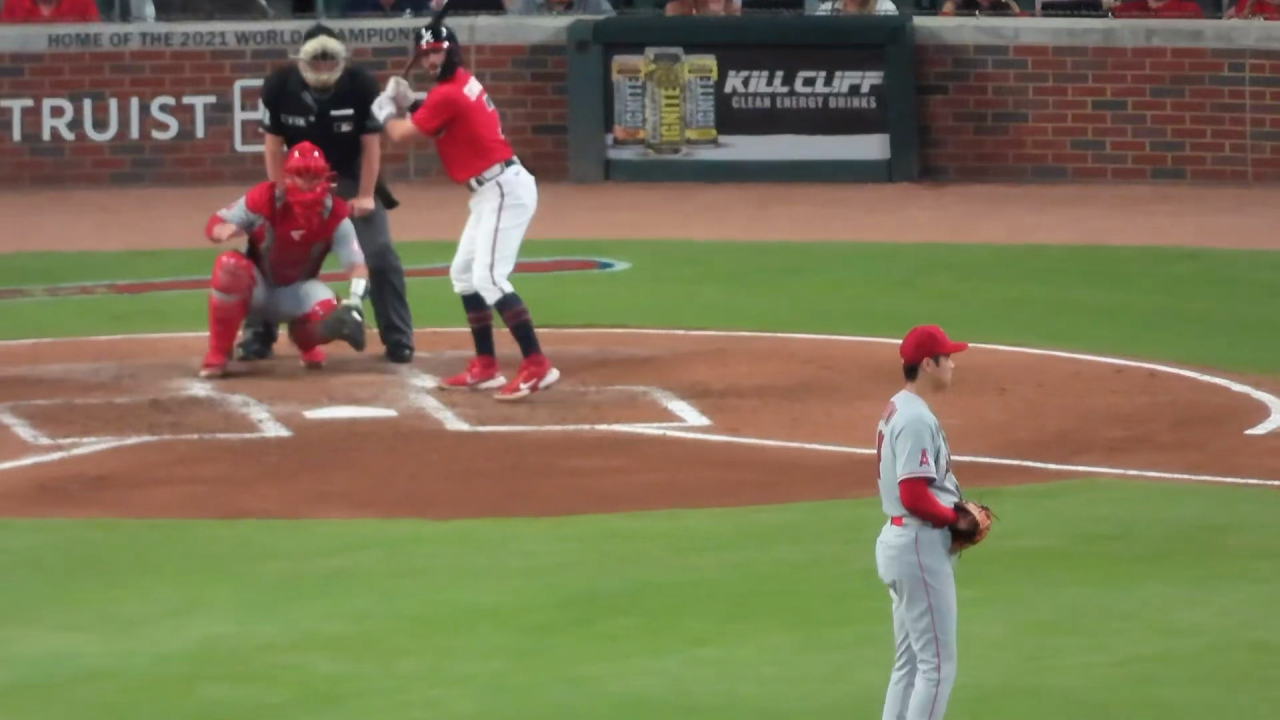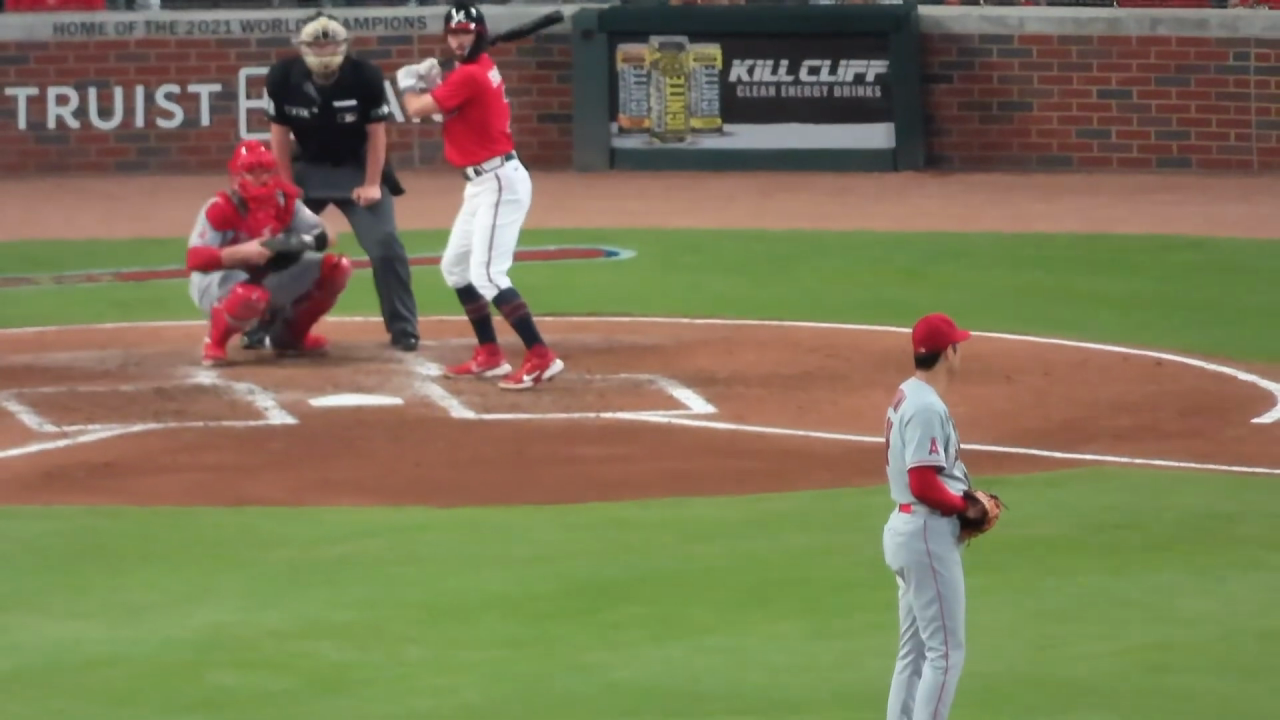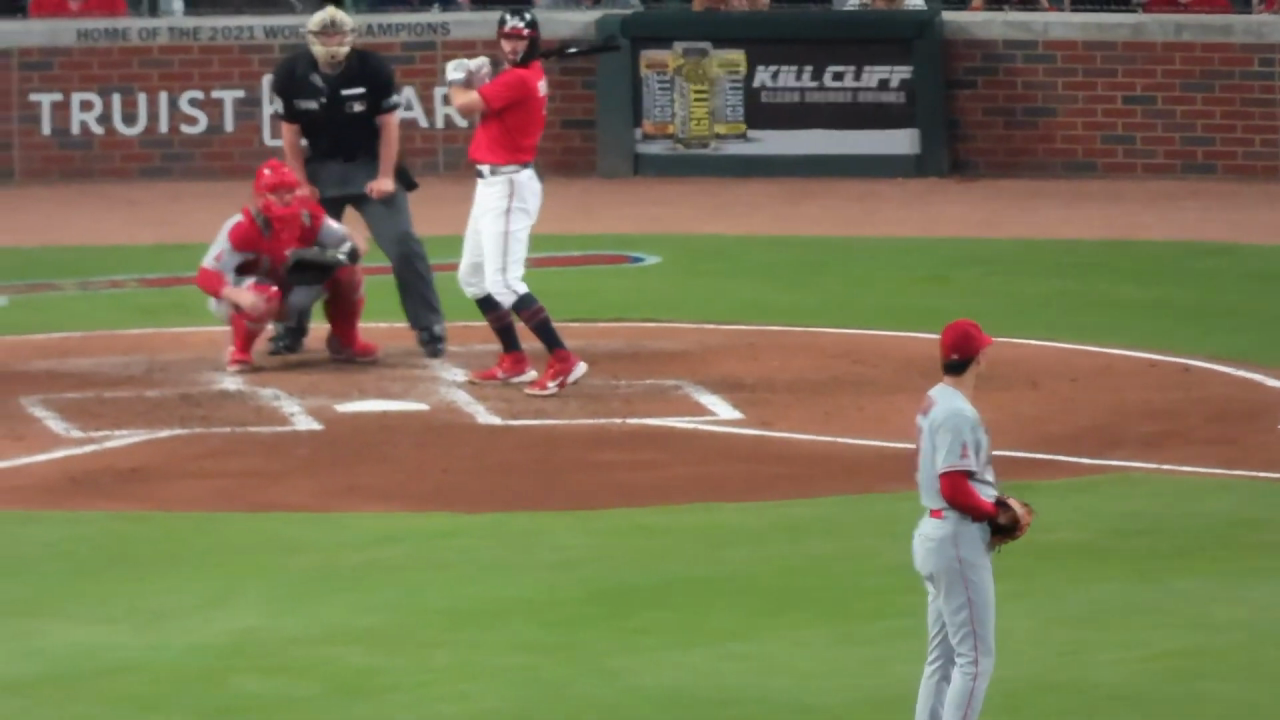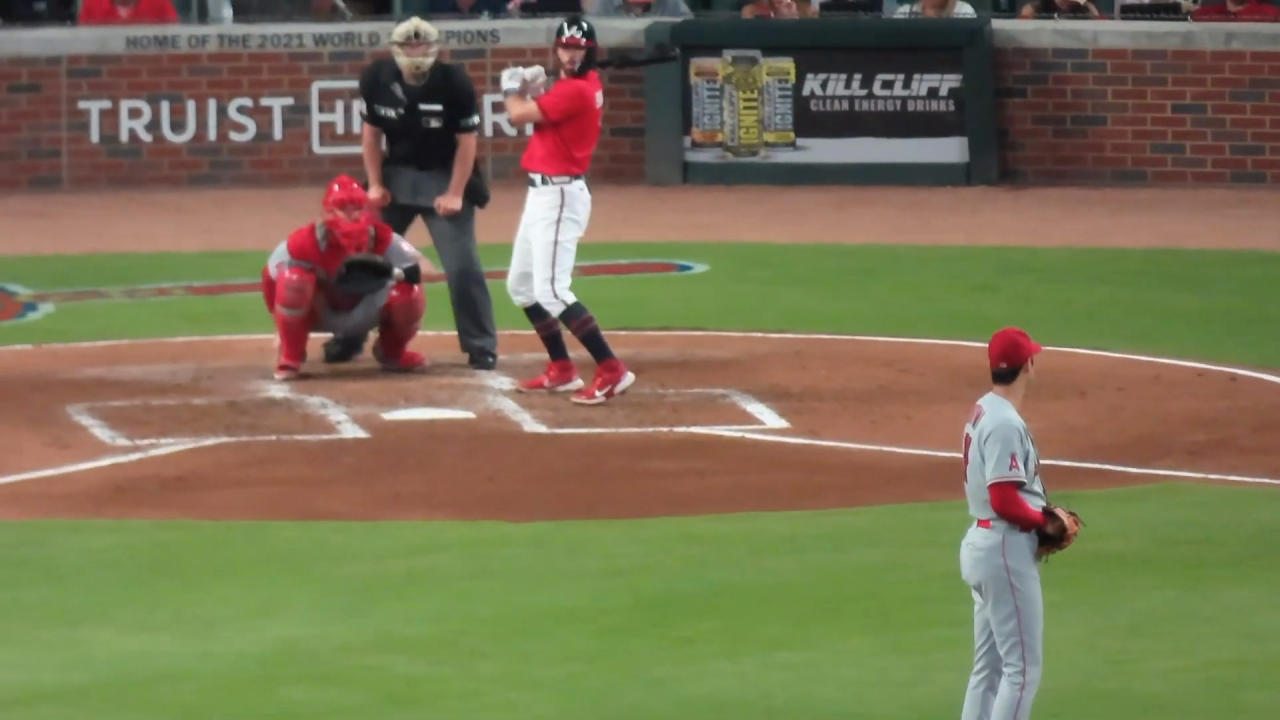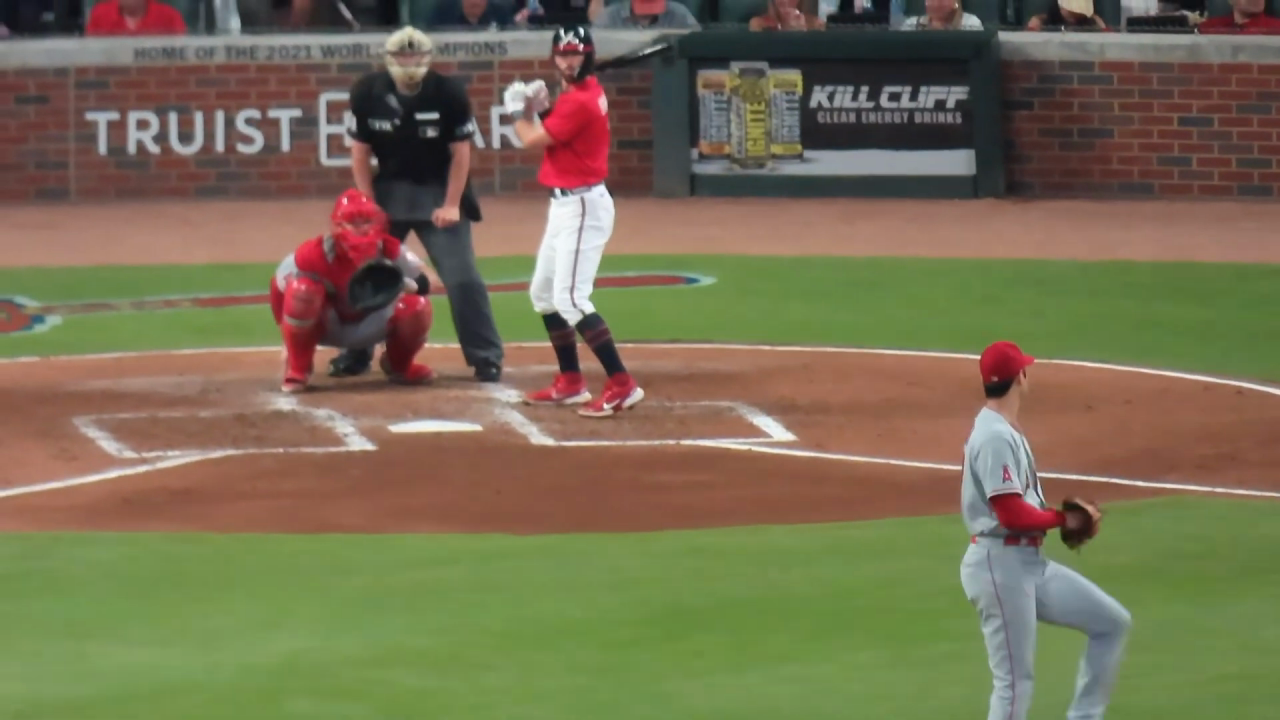
dt=0.5s
person 1, frame 1
left shoulder: (898, 409)
right shoulder: (918, 419)
right elbow: (914, 496)
left wrist: (951, 515)
right wrist: (957, 519)
left hip: (901, 540)
right hip: (918, 546)
left knee: (910, 660)
right knee: (937, 662)
person 1, frame 2
left shoulder: (906, 396)
right shoulder: (927, 406)
right elbow: (924, 484)
left wrist: (959, 503)
right wrist: (966, 507)
left hip: (909, 527)
right hip: (927, 533)
left knee: (915, 650)
right knee: (946, 650)
person 1, frame 3
left shoulder: (935, 401)
right shoulder: (958, 412)
right elbow: (955, 490)
left wrist: (992, 509)
right wrist: (999, 512)
left hip: (938, 533)
right hip: (957, 539)
left knee: (943, 656)
right knee: (975, 657)
person 1, frame 4
left shoulder: (983, 411)
right shoulder: (1006, 423)
right elbow: (1005, 501)
left wrist: (1040, 519)
right wrist: (1047, 523)
left hip: (984, 543)
right hip: (1004, 550)
left knee: (991, 667)
right knee: (1023, 666)
person 1, frame 5
left shoulder: (1002, 430)
right shoulder: (995, 435)
right elbow: (1013, 514)
left wrist: (1060, 516)
right wrist: (1063, 519)
left hip: (1026, 561)
right hip: (1000, 565)
left knee: (1113, 622)
right knee: (1015, 680)
person 2, frame 1
left shoulder: (446, 95)
right shoulder: (462, 82)
left elbow: (401, 134)
right elbow: (437, 118)
left wrist: (385, 111)
right wrist: (408, 102)
left hip: (504, 189)
right hip: (496, 188)
left knee: (489, 277)
right knee: (464, 273)
left ankle: (536, 365)
right ankle: (485, 367)
person 2, frame 2
left shoulder: (470, 74)
right shoulder: (478, 68)
left elbow: (417, 109)
right elbow: (451, 107)
left wrist: (408, 83)
right wrist: (433, 83)
left hip: (498, 181)
right hip: (483, 182)
left knee: (486, 275)
right knee: (455, 267)
left ankle: (541, 357)
right ankle: (489, 355)
person 2, frame 3
left shoulder: (519, 79)
right shoulder: (523, 75)
left elbow: (463, 104)
right elbow: (487, 104)
left wrist: (455, 78)
right wrist: (480, 81)
left hip: (508, 186)
right hip: (494, 185)
left knee: (502, 282)
right knee: (472, 277)
left ankle: (563, 360)
right ankle: (515, 361)
person 2, frame 4
left shoulder: (576, 90)
right shoulder: (578, 84)
left elbow: (518, 115)
right elbow: (545, 115)
left wrist: (511, 87)
right wrist: (536, 92)
left hip: (559, 196)
right hip: (543, 193)
left knee: (551, 291)
right knee: (521, 284)
left ankle: (612, 370)
right ankle: (561, 369)
person 2, frame 5
left shoulder: (580, 100)
right shoulder: (581, 91)
left elbow: (532, 140)
right elbow: (556, 129)
left wrist: (516, 107)
right wrist: (541, 107)
left hip: (582, 206)
right hip: (566, 205)
left knee: (570, 298)
right knee: (544, 294)
left ankle: (622, 385)
right ankle: (570, 382)
person 3, frame 1
left shoulder: (362, 86)
right shoulder: (278, 86)
left elbow: (371, 144)
right elbow: (274, 144)
left wrist: (365, 195)
left hip: (350, 180)
left knee: (380, 257)
left ankle: (399, 339)
right ankle: (258, 336)
person 3, frame 2
left shoulder: (365, 76)
right shoulder: (282, 76)
left elbow: (376, 134)
right elbow: (280, 133)
left wrist: (372, 184)
right wrist: (287, 184)
left hip: (357, 169)
right hip: (307, 169)
left knee: (385, 246)
left ankle: (404, 327)
person 3, frame 3
left shoulder: (373, 68)
right shoulder: (290, 73)
left elbow: (388, 124)
right elbow: (290, 131)
left wrist: (386, 177)
right wrist: (302, 183)
left hip: (370, 166)
right hip: (321, 168)
left knee: (403, 244)
left ankle: (430, 327)
right ankle: (290, 330)
person 3, frame 4
left shoulder: (455, 82)
right shoulder: (375, 78)
left elbow: (466, 142)
right elbow: (371, 133)
left wrist: (455, 194)
right wrist: (376, 185)
left hip: (444, 178)
right hip: (397, 175)
left knee: (462, 264)
left ankle: (482, 345)
right ankle: (350, 337)
person 3, frame 5
left shoulder: (448, 93)
right shoulder: (367, 92)
left elbow: (461, 152)
right elbow: (360, 151)
left wrist: (452, 204)
left hip: (438, 193)
right hip: (389, 192)
left knee: (461, 276)
left ankle: (486, 356)
right ankle: (356, 353)
person 4, frame 1
left shoulder: (335, 215)
right shoulder: (263, 198)
left elbow: (356, 265)
right elbow: (216, 222)
left wrist: (354, 302)
right wrist: (222, 230)
left hip: (296, 291)
right hip: (256, 289)
left knee: (333, 315)
right knee: (230, 264)
left ankle: (305, 342)
right ankle: (218, 354)
person 4, frame 2
left shoulder: (285, 199)
right shoulder: (220, 209)
left elbow: (325, 235)
right elbow: (194, 260)
right wrist: (243, 252)
left hip: (267, 279)
left knee: (338, 268)
right knee: (251, 297)
left ankle: (290, 335)
right ankle: (215, 342)
person 4, frame 3
left shoulder: (310, 217)
right shoulder: (242, 228)
left elbow: (357, 245)
right elbow: (205, 277)
right wrist: (240, 296)
left hip: (289, 293)
right hip: (241, 297)
left knee: (346, 270)
right knee: (265, 295)
left ankle: (345, 343)
right ankle: (239, 349)
person 4, frame 4
left shoulder: (381, 238)
right shoulder: (305, 242)
left elbow: (426, 269)
right elbow: (270, 278)
left wrist: (397, 273)
right wrist: (281, 332)
left hip: (362, 312)
right hip: (319, 312)
left knee: (410, 295)
right knee: (292, 279)
left ankle: (390, 353)
right ankle: (290, 357)
person 4, frame 5
left shoulder: (389, 250)
right shoulder: (314, 255)
left elbow: (430, 280)
right elbow: (278, 288)
left wrist: (410, 284)
right wrist: (289, 344)
left hip: (370, 325)
right hip: (328, 327)
left knee: (417, 306)
right knee: (300, 290)
left ankle: (398, 366)
right ankle: (297, 369)
